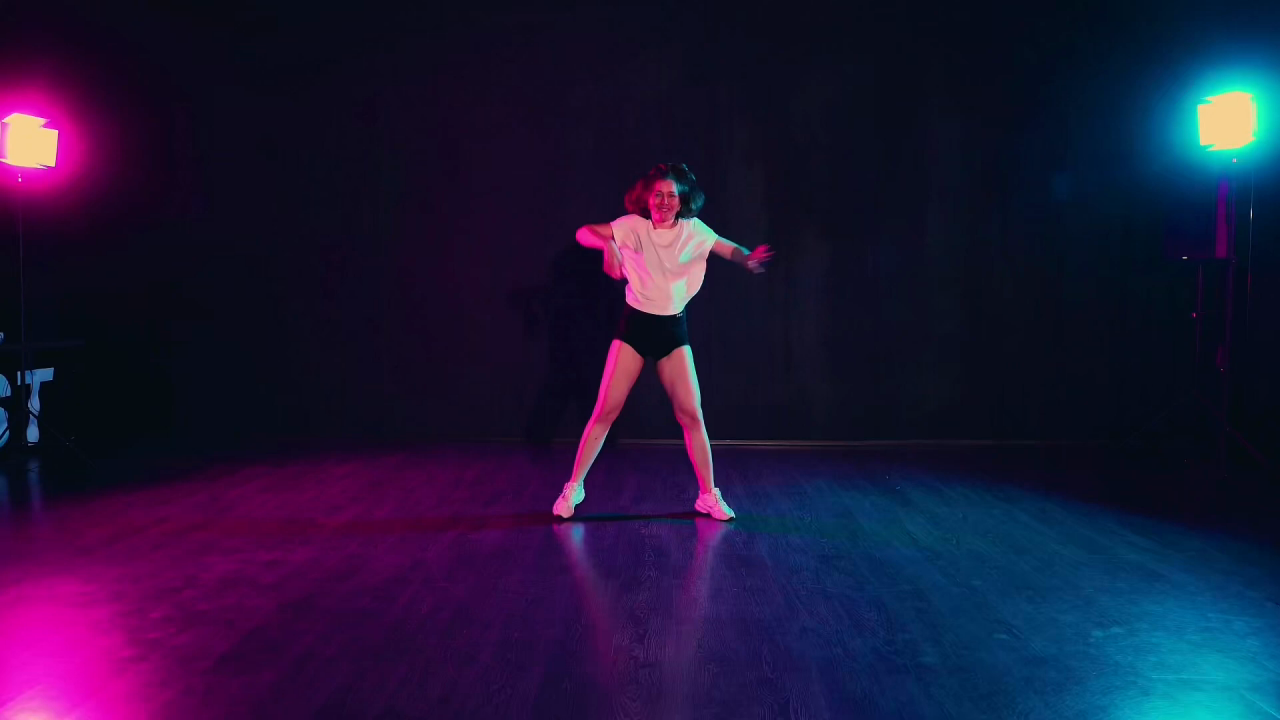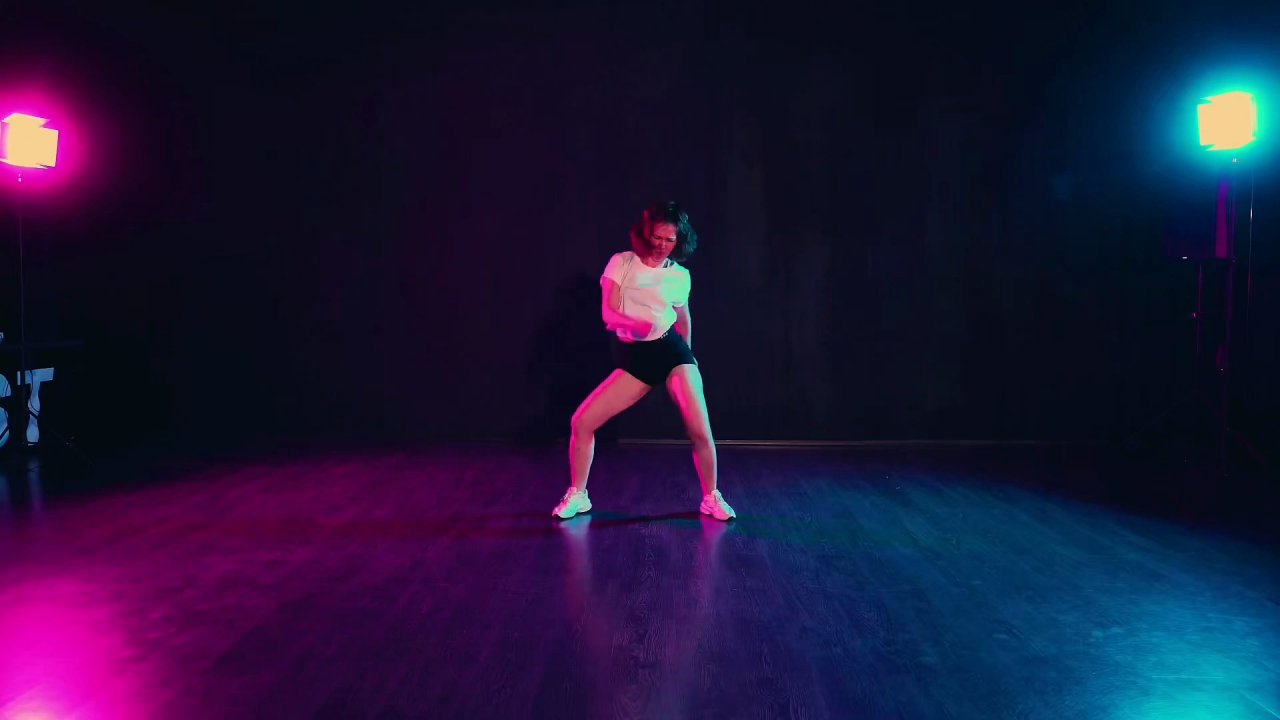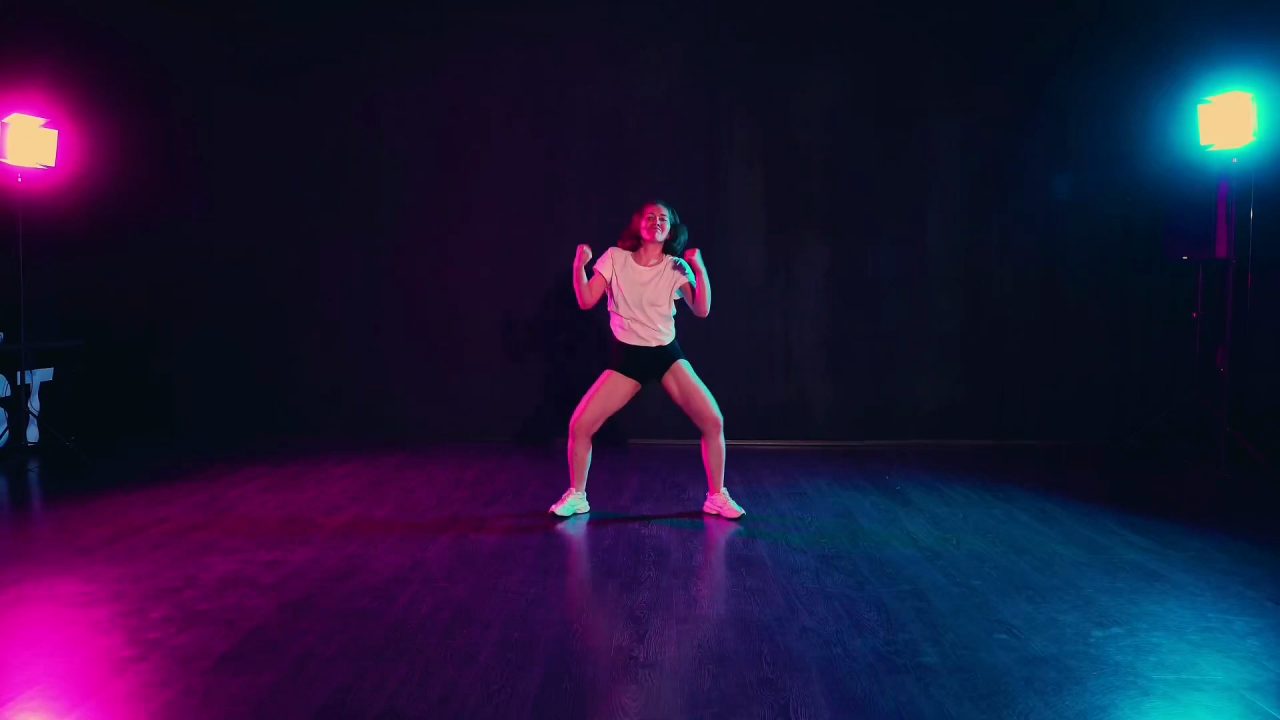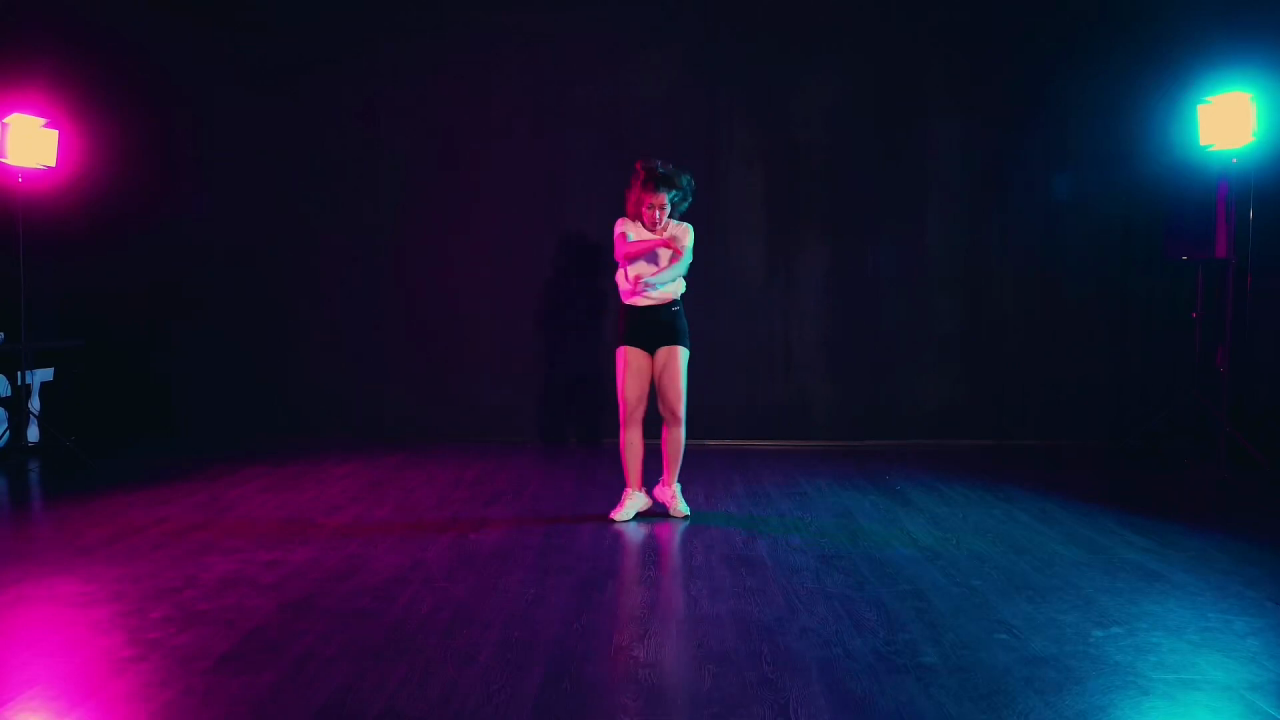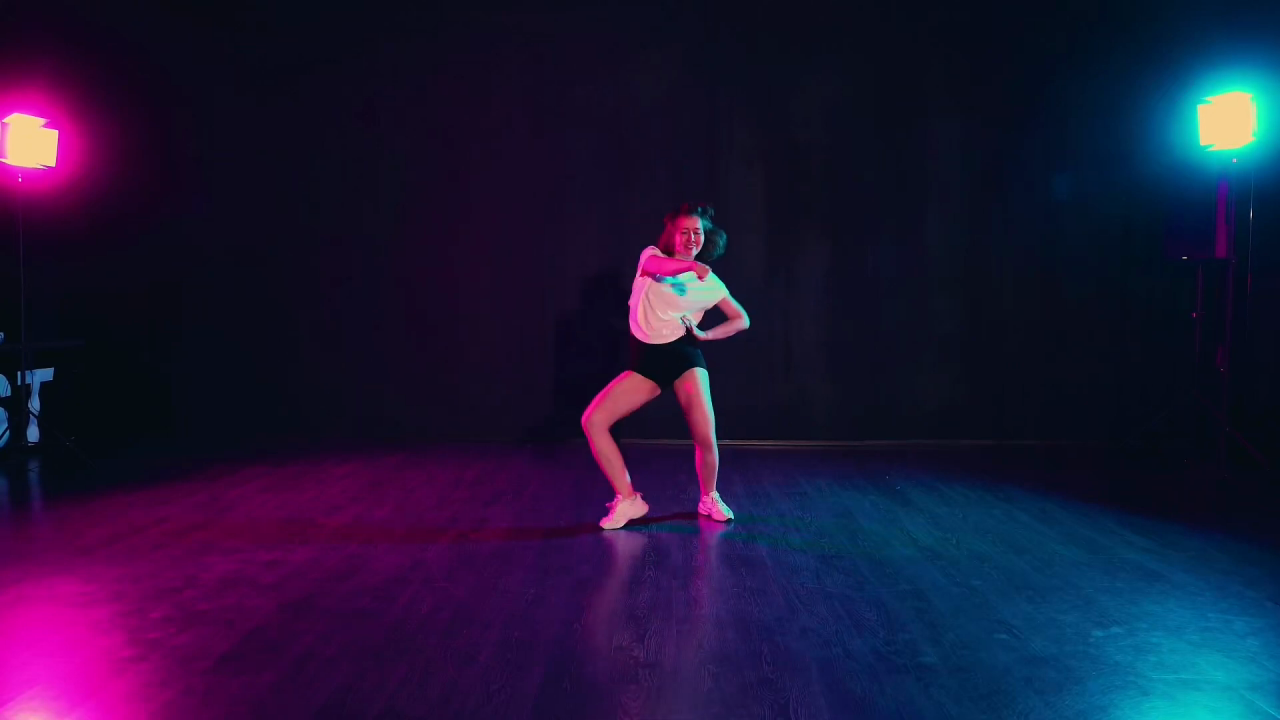
dt=0.5s
person 1, frame 1
left shoulder: (691, 230)
right shoulder: (630, 226)
left elbow: (730, 249)
right elbow: (584, 233)
left wrist: (750, 258)
right wrist: (606, 242)
left hip: (671, 330)
right hip: (633, 327)
left knee: (692, 415)
right knee: (606, 411)
left ankle: (708, 495)
right ankle: (574, 487)
person 1, frame 2
left shoulder: (680, 276)
right shoulder: (621, 262)
right elbow: (608, 312)
left wrist: (690, 353)
right wrist: (634, 323)
left hip: (673, 354)
right hip: (634, 360)
left knee: (700, 432)
right knee: (581, 422)
left ankle: (710, 497)
right ankle: (577, 494)
person 1, frame 3
left shoulder: (677, 268)
right shoulder: (614, 258)
left elbow: (702, 310)
right elbow: (585, 301)
left wrist: (699, 269)
right wrist: (579, 265)
left hip: (666, 356)
right hip: (627, 358)
left knee: (712, 421)
right knee: (580, 424)
left ankle: (717, 496)
right ankle: (576, 494)
person 1, frame 4
left shoulder: (682, 230)
right shoulder: (625, 227)
left elbow: (680, 266)
right elbow: (623, 254)
left wrist: (652, 279)
right wrist: (659, 243)
left hip: (669, 320)
right hip: (634, 323)
left knee: (674, 411)
right knee: (630, 414)
left ankle: (670, 488)
right ankle: (633, 493)
person 1, frame 5
left shoulder: (710, 282)
right shoulder: (651, 256)
left elbow: (742, 320)
right elbow: (659, 268)
left wrist: (705, 335)
right wrist: (687, 265)
left hip: (683, 354)
right hip: (645, 359)
left knee: (705, 437)
right knee: (592, 421)
left ankle: (710, 498)
right ankle: (627, 499)
